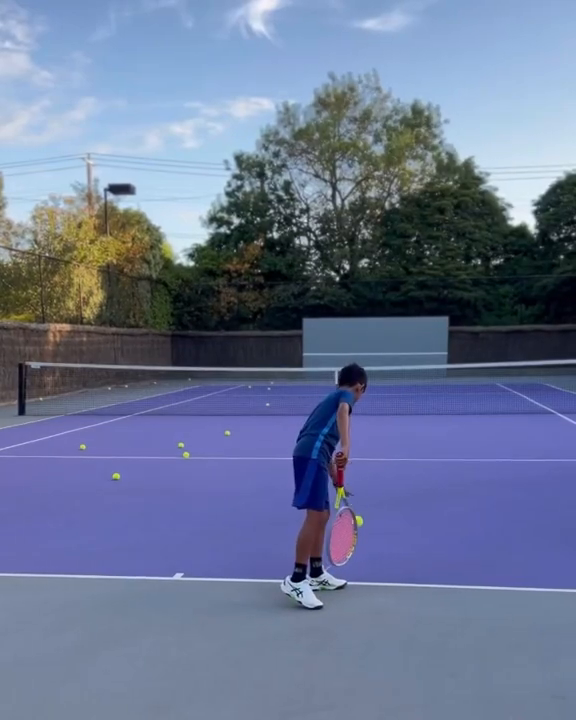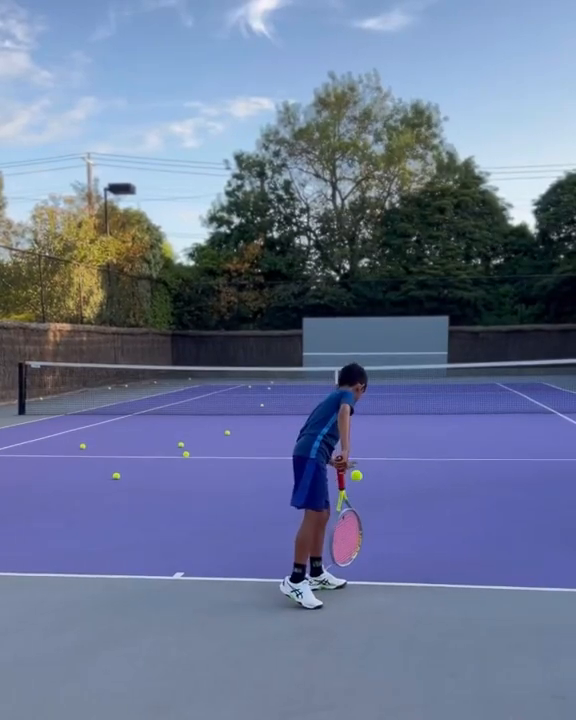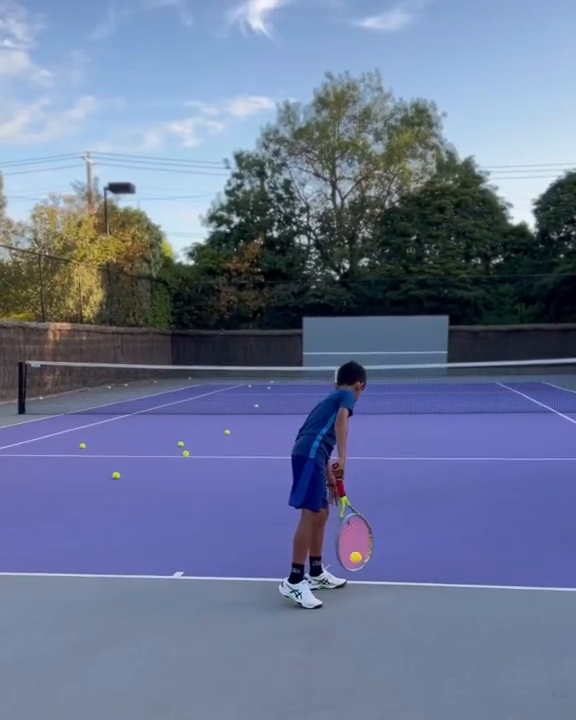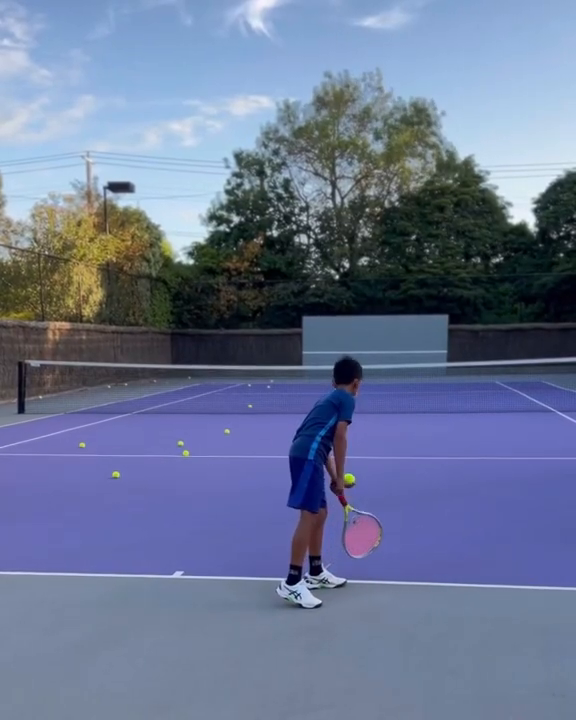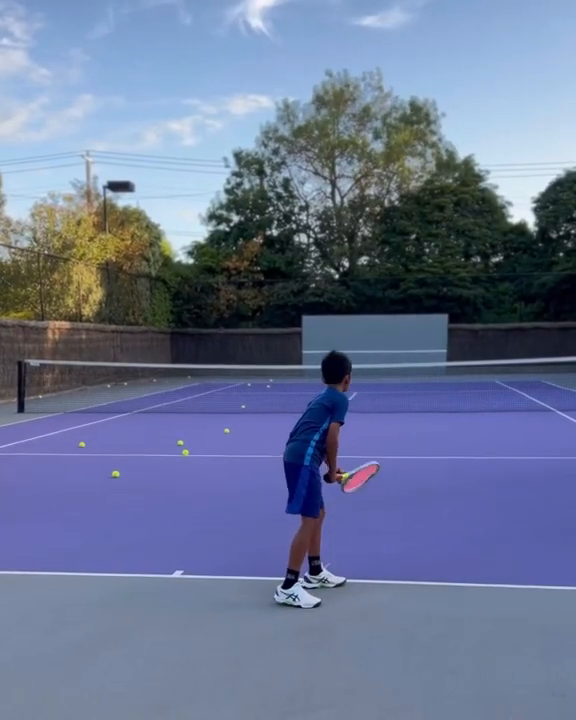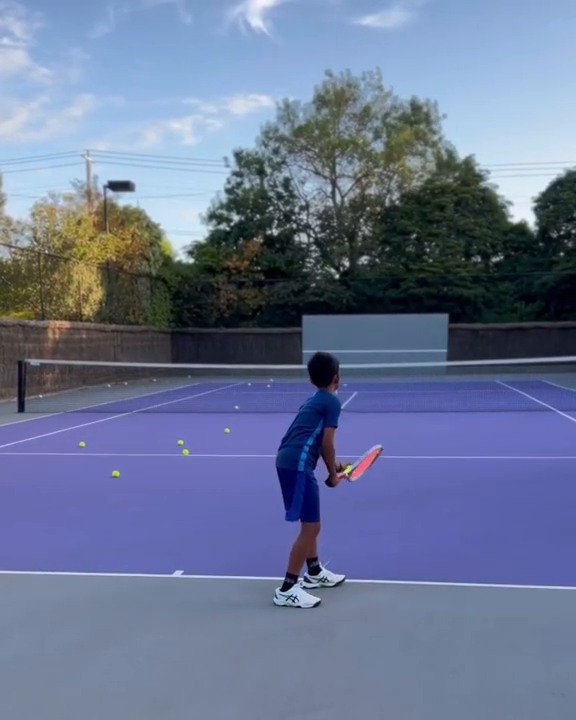
dt=0.3s
person 1, frame 1
left shoulder: (332, 398)
right shoulder: (346, 395)
right elbow: (343, 412)
left wrist: (336, 478)
right wrist: (346, 446)
left hip: (312, 455)
right hip: (311, 455)
left knee: (322, 515)
right knee: (314, 515)
left ankle: (316, 574)
right ankle: (296, 580)
person 1, frame 2
left shoulder: (332, 398)
right shoulder: (347, 395)
right elbow: (344, 413)
left wrist: (338, 463)
right wrist: (346, 450)
left hip: (311, 455)
right hip: (310, 455)
left knee: (322, 514)
right knee: (312, 515)
left ankle: (316, 574)
right ankle: (295, 581)
person 1, frame 3
left shoulder: (332, 397)
right shoulder: (347, 396)
right elbow: (340, 421)
left wrist: (331, 483)
right wrist: (341, 460)
left hip: (311, 455)
right hip: (309, 455)
left knee: (321, 514)
right knee: (309, 515)
left ankle: (316, 573)
right ankle: (293, 581)
person 1, frame 4
left shoulder: (330, 398)
right shoulder: (347, 398)
right elbow: (340, 438)
left wrist: (335, 479)
right wrist: (340, 477)
left hip: (306, 455)
right hip: (308, 456)
left knee: (320, 514)
right knee: (309, 516)
left ankle: (316, 573)
right ankle: (291, 583)
person 1, frame 5
left shoulder: (322, 397)
right shoulder: (341, 399)
right elbow: (331, 440)
left wrist: (331, 467)
right wrist: (332, 471)
left hip: (297, 456)
right hip: (304, 460)
left knee: (318, 515)
right knee: (310, 521)
left ankle: (315, 573)
right ankle: (288, 587)
person 1, frame 6
left shoulder: (314, 401)
right shoulder: (332, 402)
right elbow: (327, 444)
left wrist: (332, 465)
right wrist: (333, 473)
left hip: (287, 461)
right hip: (298, 465)
left knee: (310, 521)
right knee: (311, 525)
left ankle: (314, 572)
right ankle: (287, 589)
